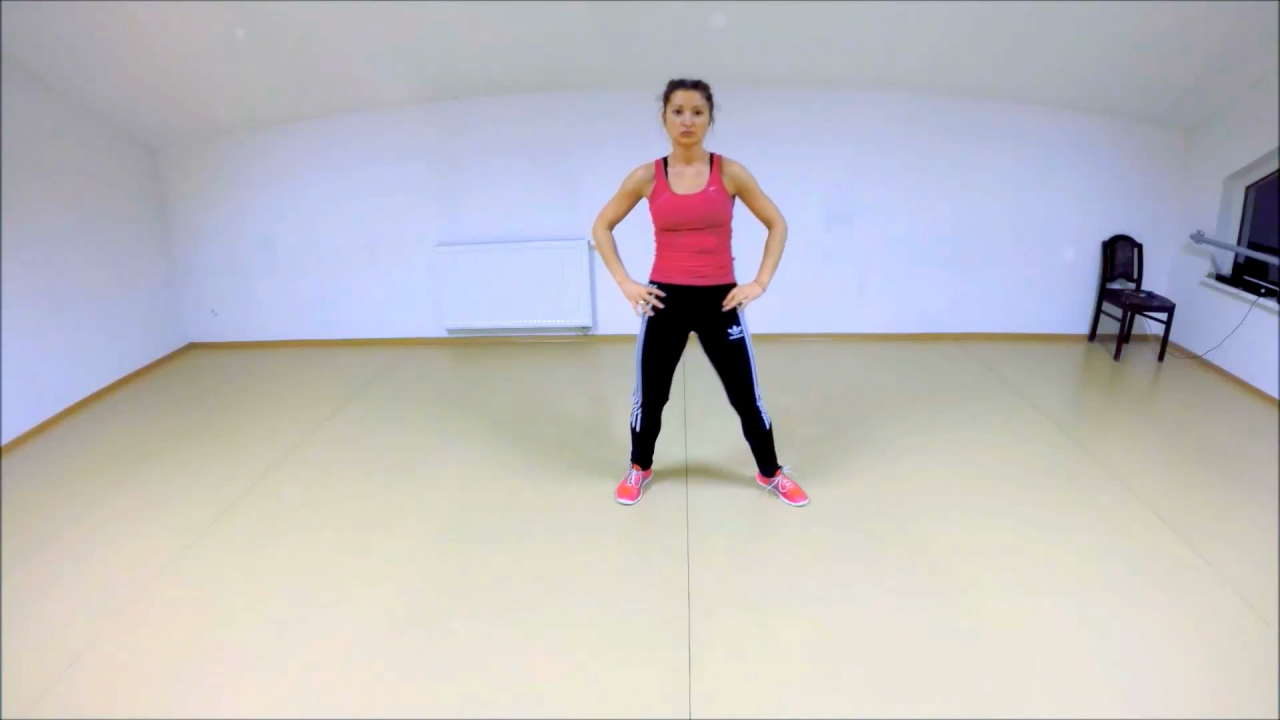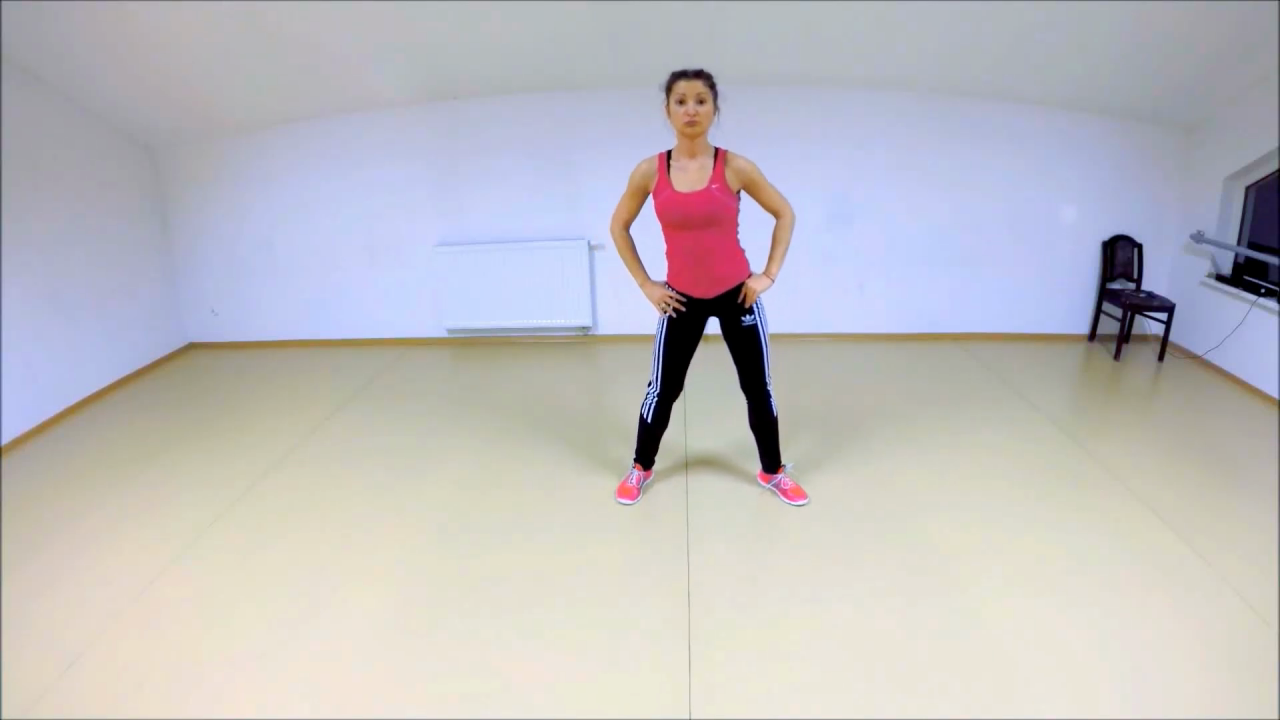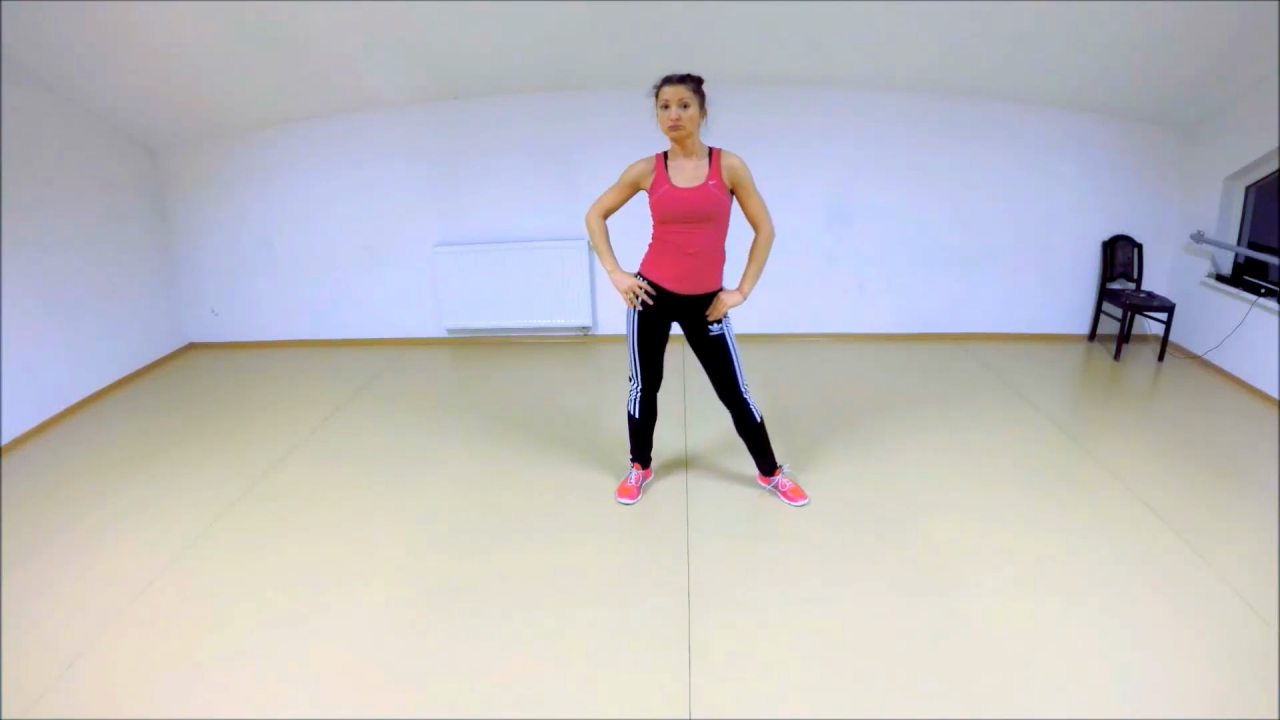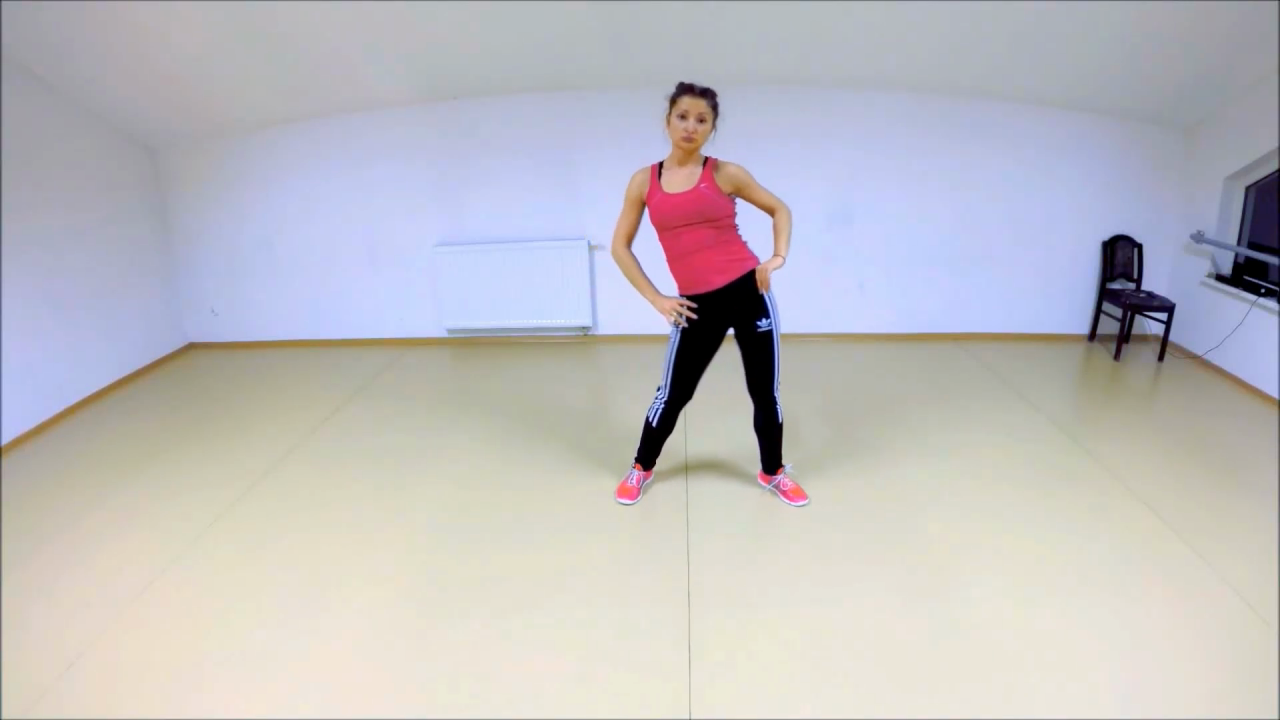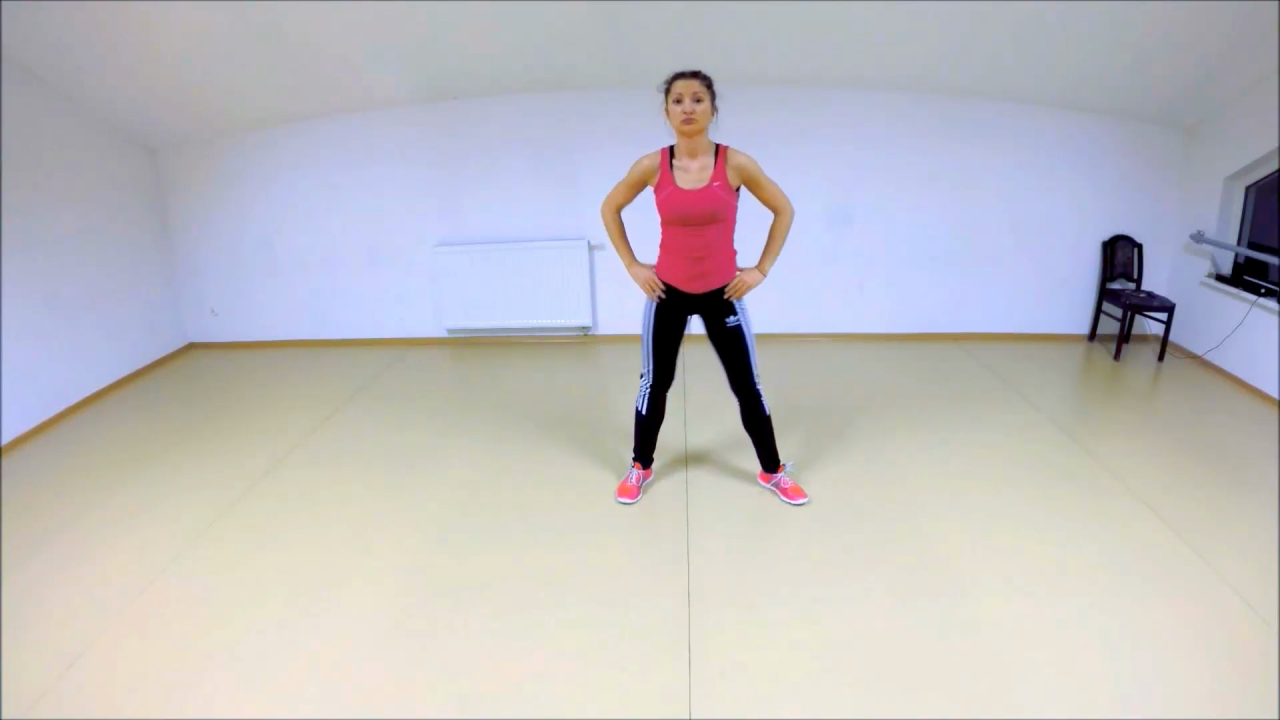
dt=0.7s
person 1, frame 1
left shoulder: (729, 171)
right shoulder: (646, 176)
left elbow: (776, 224)
right elbow: (602, 227)
left wrist: (761, 280)
right wrist: (625, 283)
left hip: (720, 300)
right hip: (666, 300)
left knee: (746, 398)
right knee: (649, 397)
left ankle: (771, 472)
right ankle: (640, 467)
person 1, frame 2
left shoulder: (735, 167)
right shoulder: (649, 171)
left elbow: (784, 213)
right elbow: (619, 227)
left wrist: (770, 274)
right wrist: (646, 285)
left hip: (737, 293)
right hip: (682, 299)
left knee: (757, 387)
right knee: (664, 388)
left ankle: (772, 471)
right ankle: (641, 467)
person 1, frame 3
left shoulder: (728, 165)
right shoulder: (645, 170)
left elbow: (764, 228)
right elbow: (595, 216)
left wrist: (742, 287)
right wrist: (614, 272)
left hip: (705, 300)
right hip: (652, 294)
left knee: (733, 391)
right knee: (644, 385)
left ankle: (770, 472)
right ankle: (639, 467)
person 1, frame 4
left shoulder: (725, 174)
right shoulder: (644, 181)
left elbow: (779, 209)
right elbow: (620, 246)
left wrist: (779, 257)
right wrist: (656, 299)
left hip: (748, 291)
right hip: (698, 305)
left knee: (765, 391)
right knee: (673, 394)
left ankle: (772, 471)
right ankle: (642, 467)
person 1, frame 5
left shoulder: (736, 163)
right shoulder: (652, 166)
left elbow: (784, 211)
right elbow: (610, 208)
left wrist: (761, 270)
right wrist: (632, 265)
left hip: (722, 293)
right hip: (667, 292)
left knee: (747, 386)
right knee: (655, 382)
left ankle: (772, 471)
right ankle: (641, 466)
